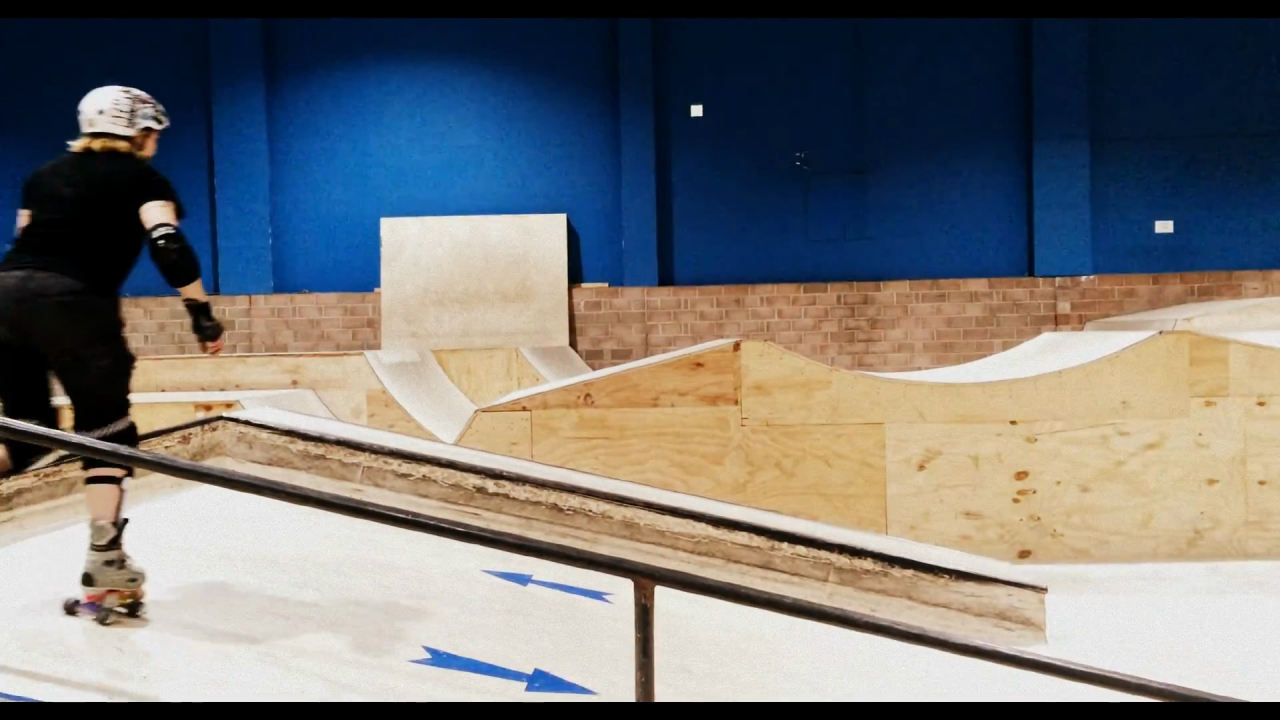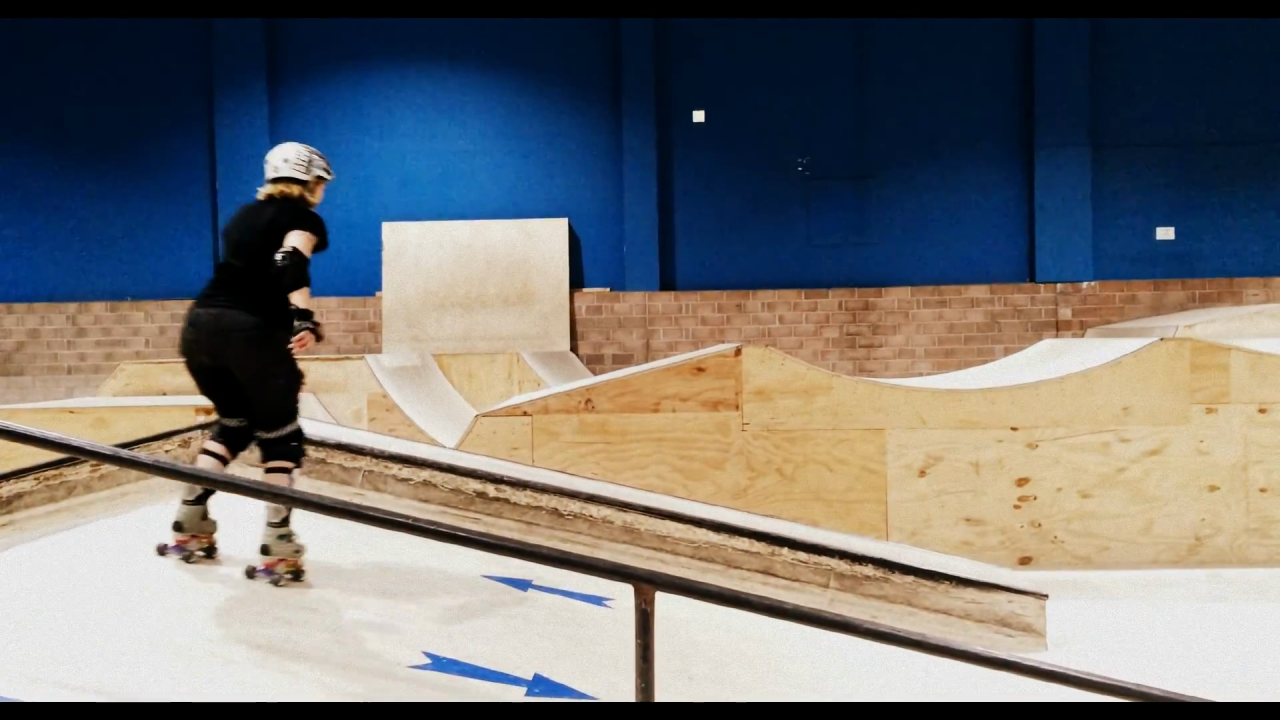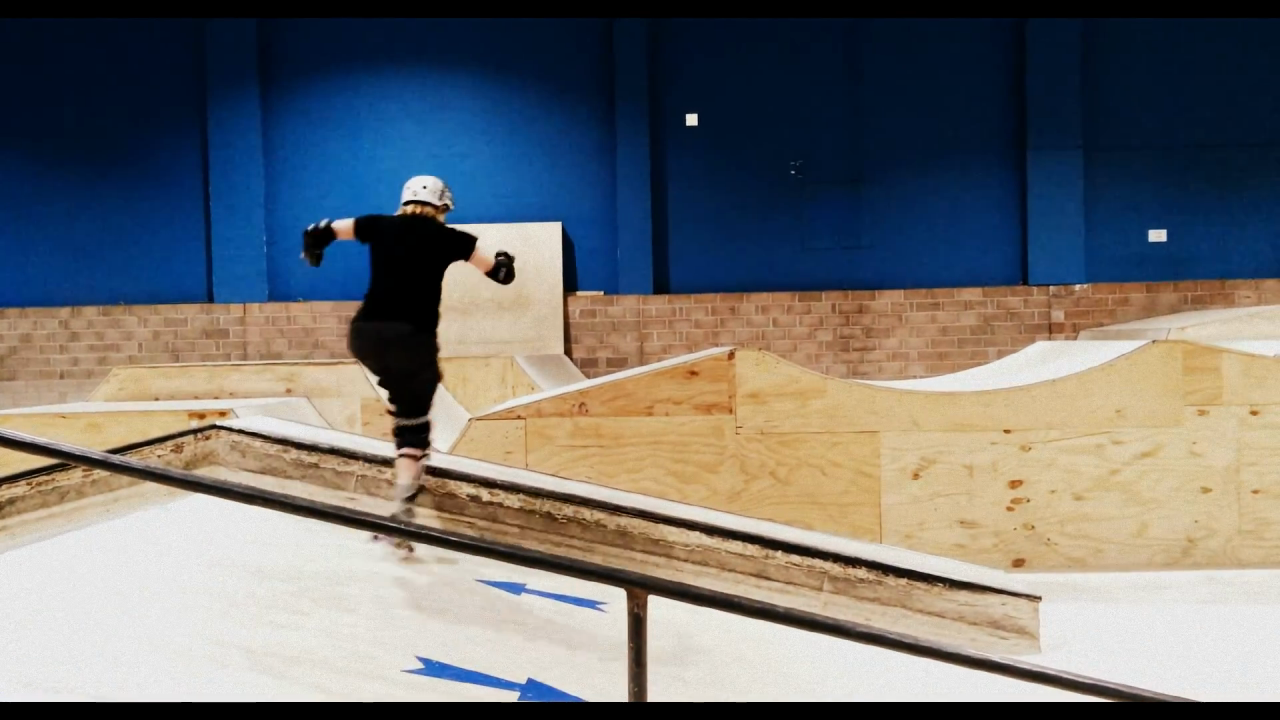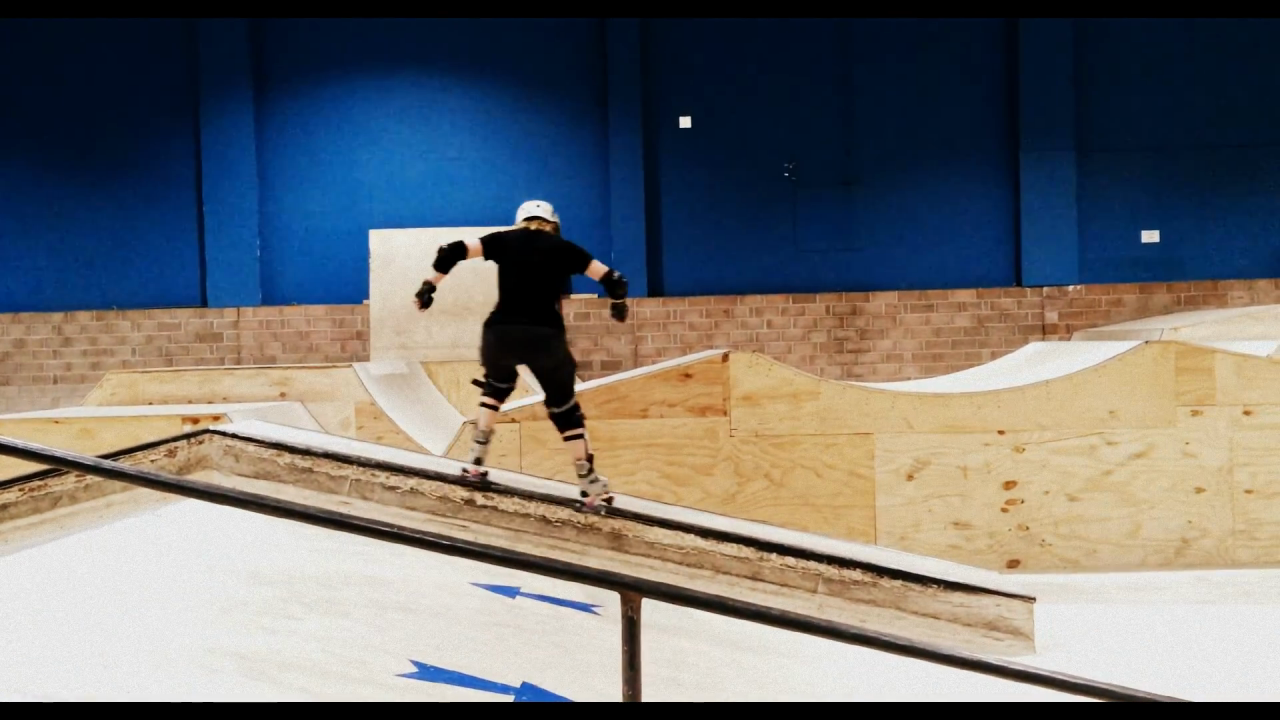
dt=0.5s
person 1, frame 1
left shoulder: (44, 175)
right shoulder: (141, 178)
right elbow: (168, 242)
right wrist: (201, 310)
right hip: (73, 302)
right knee: (108, 433)
person 1, frame 2
left shoulder: (244, 216)
right shoulder: (303, 218)
right elbow: (290, 263)
left wrist: (283, 314)
right wrist: (305, 316)
left hip: (200, 325)
right hip: (251, 332)
left knee: (234, 424)
right knee: (280, 438)
left ankle: (190, 519)
right ankle: (277, 543)
person 1, frame 3
left shoulder: (380, 226)
right shoulder: (447, 236)
left elbow: (322, 232)
right elbow: (500, 270)
left wrist: (313, 254)
right wrist: (504, 260)
left hip: (365, 334)
right hip: (412, 337)
left knee: (402, 393)
right knee: (416, 425)
left ankle: (411, 471)
right ankle: (399, 512)
person 1, frame 4
left shoulder: (503, 240)
right shoulder: (563, 248)
left elbow: (452, 251)
right elbow: (613, 279)
left wrist: (428, 286)
right wrist: (619, 304)
left hip: (501, 333)
right hip: (545, 337)
left knee: (497, 387)
right knee: (564, 409)
left ankle: (475, 462)
right ankle: (590, 485)
